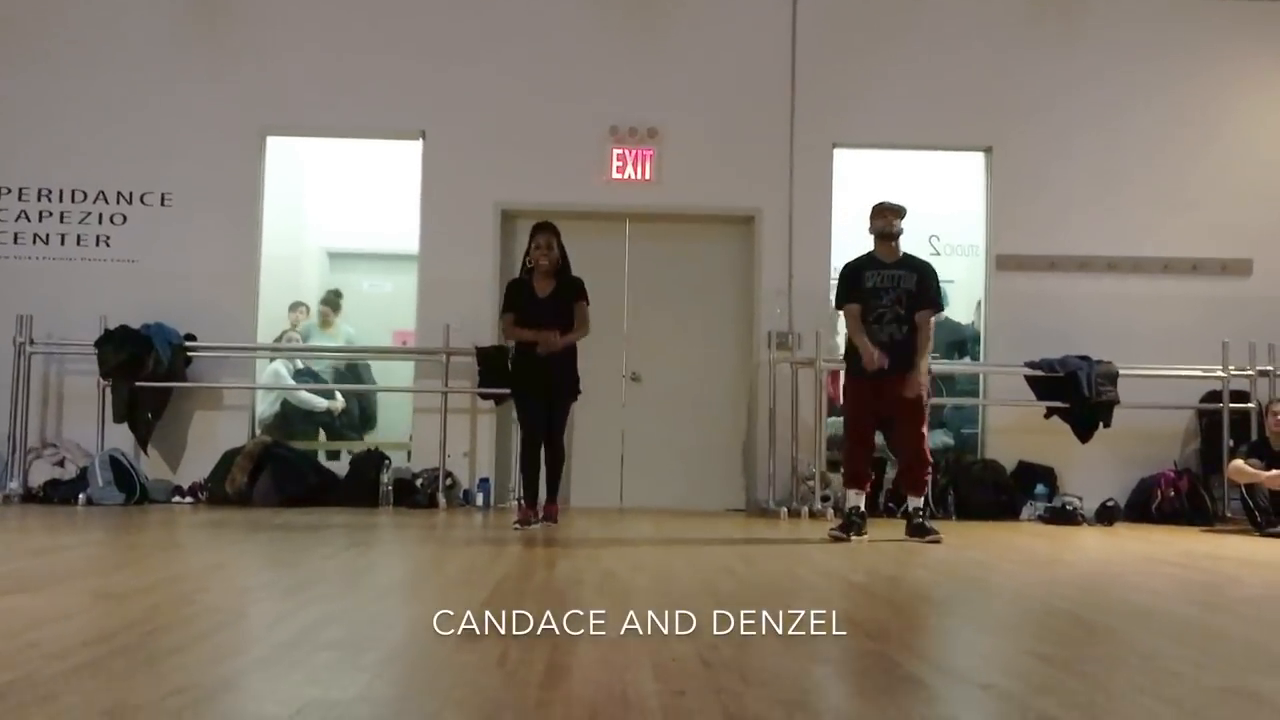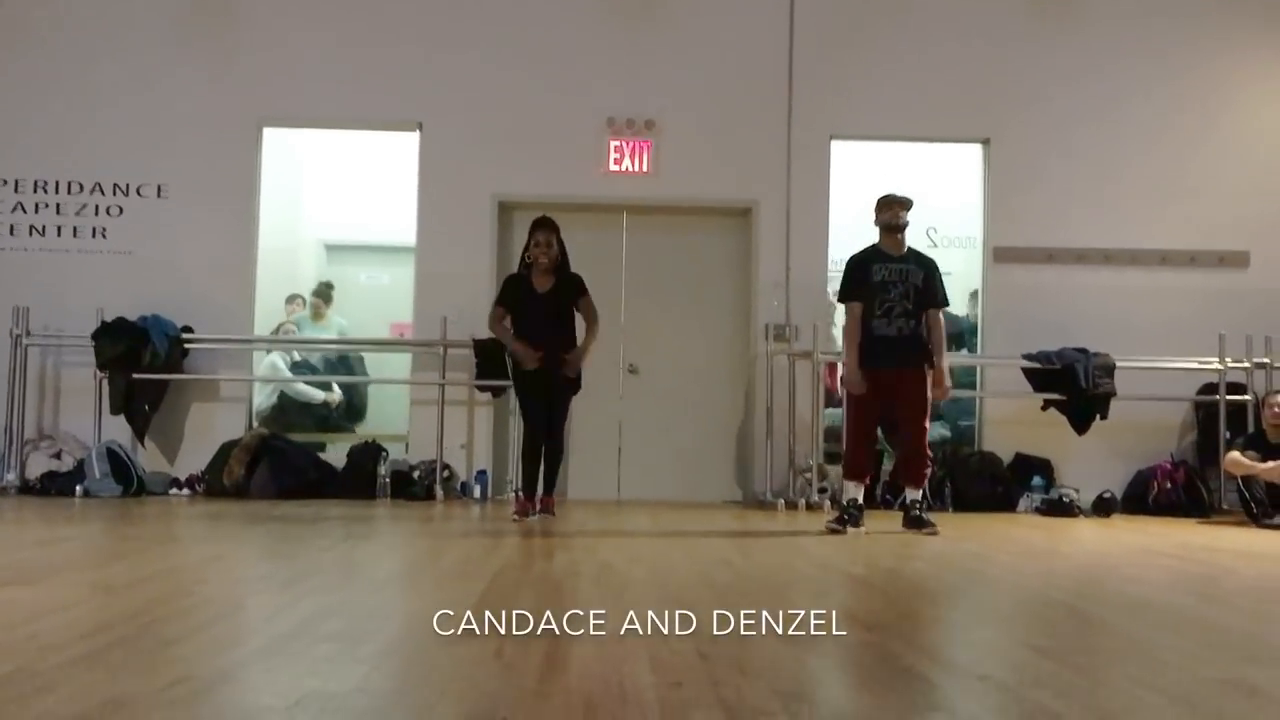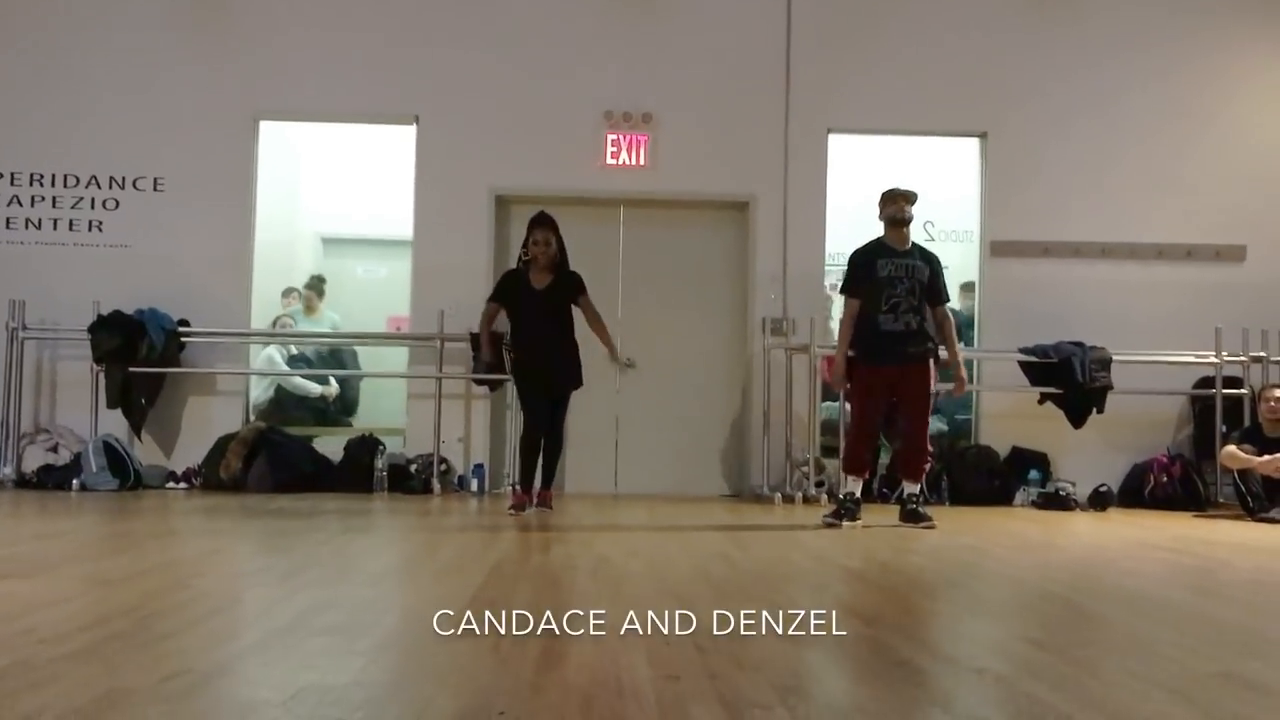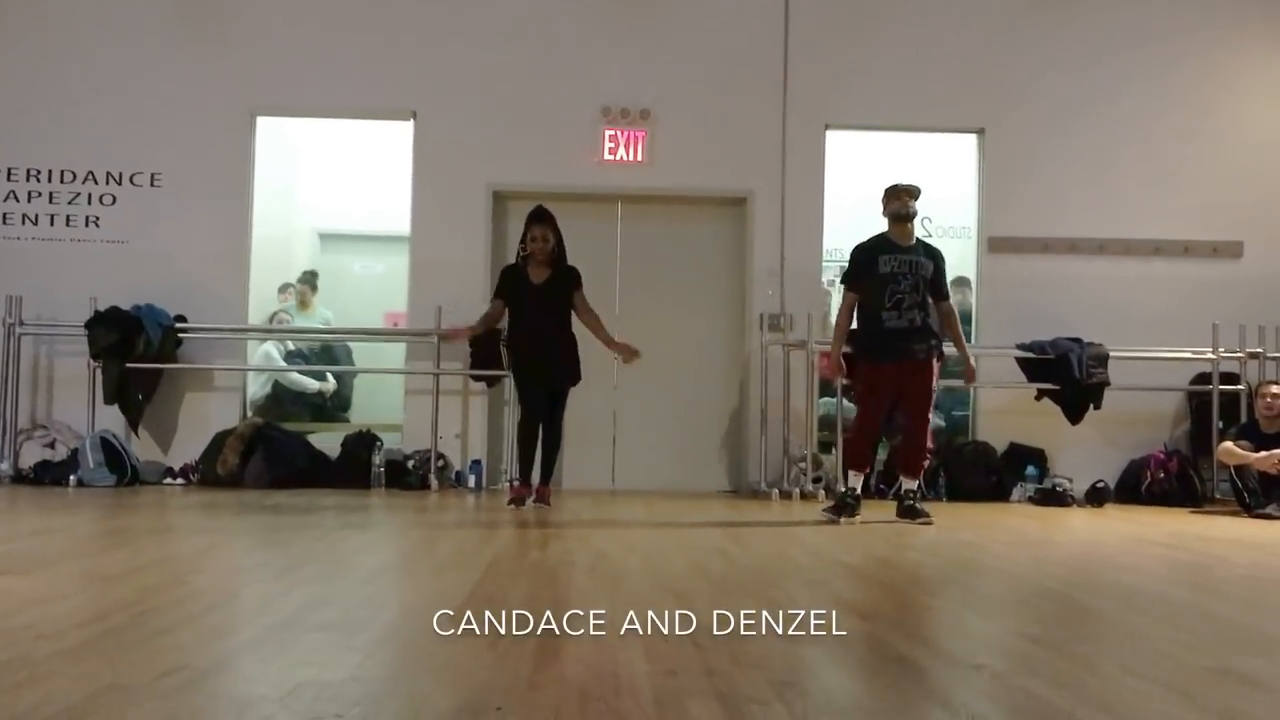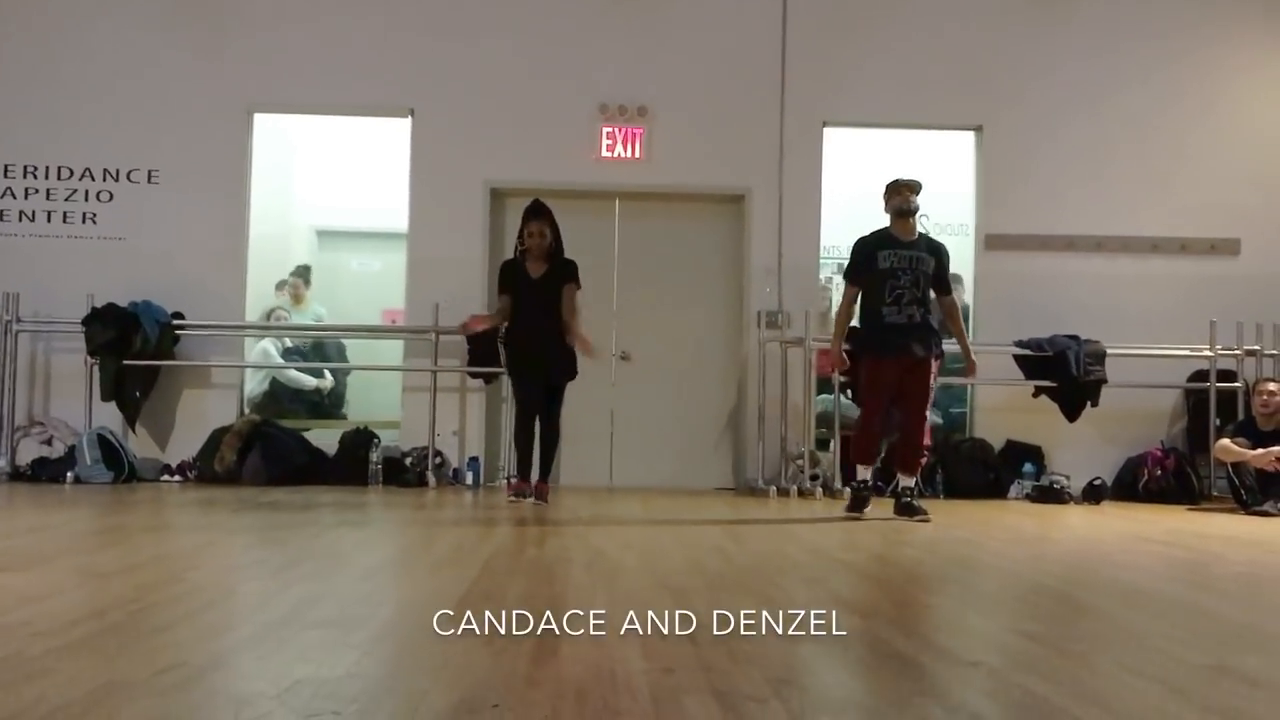
dt=0.1s
person 1, frame 1
left shoulder: (922, 271)
right shoulder: (854, 270)
left elbow: (926, 322)
right elbow: (851, 318)
left wrist: (921, 365)
right wrist: (866, 348)
left hip: (906, 369)
right hip: (864, 370)
left knee: (913, 443)
right knee: (857, 441)
left ankle: (916, 516)
right ankle: (855, 514)
person 1, frame 2
left shoulder: (925, 265)
right shoulder: (860, 263)
left elbow: (935, 318)
right elbow: (852, 316)
left wrist: (941, 367)
right wrist: (851, 363)
left hip: (913, 363)
right hip: (869, 363)
left knee: (915, 437)
right knee: (859, 435)
left ankle: (914, 508)
right ankle: (852, 506)
person 1, frame 3
left shoulder: (928, 260)
right shoulder: (864, 256)
left elbow: (940, 313)
right elbow: (851, 310)
left wrist: (957, 362)
right wrist: (840, 359)
left hip: (918, 356)
right hip: (873, 356)
left knee: (916, 431)
right knee: (863, 428)
left ankle: (911, 502)
right ankle: (850, 500)
person 1, frame 4
left shoulder: (932, 255)
right shoulder: (867, 252)
left elbow: (944, 307)
right elbow: (849, 303)
left wrist: (964, 354)
right wrist: (835, 350)
left hip: (921, 353)
right hip: (875, 353)
left knee: (918, 428)
right knee: (866, 424)
left ankle: (909, 498)
right ankle: (851, 495)
person 1, frame 5
left shoulder: (935, 250)
right shoulder: (868, 246)
left elbow: (947, 302)
right elbow: (850, 296)
left wrist: (966, 348)
right wrist: (837, 342)
left hip: (922, 348)
right hip: (877, 347)
left knee: (916, 423)
right knee: (871, 418)
left ankle: (906, 494)
right ankle: (861, 487)
person 2, frame 1
left shoulder: (573, 286)
right shoulder: (516, 288)
left elbow: (583, 326)
right elbow: (506, 329)
left wrist: (561, 341)
right wrist: (539, 336)
left hip: (561, 374)
right hip: (527, 373)
left knee: (554, 438)
right knee: (530, 437)
left ankle: (551, 504)
right ankle: (528, 507)
person 2, frame 2
left shoulder: (572, 282)
right shoulder: (514, 283)
left elbow: (592, 319)
right elbow: (495, 322)
left wrist: (583, 349)
right wrist: (517, 347)
left hip: (562, 369)
right hip: (527, 369)
left knee: (554, 432)
right knee: (533, 429)
left ankle: (548, 497)
right ankle: (526, 498)
person 2, frame 3
left shoulder: (570, 280)
right shoulder: (512, 280)
left elbow: (591, 316)
right elbow: (489, 316)
left wrist: (612, 349)
right wrist: (487, 345)
left hip: (563, 364)
right hip: (528, 363)
left knee: (554, 427)
right knee: (533, 423)
left ankle: (545, 491)
right ankle: (523, 491)
person 2, frame 4
left shoulder: (568, 274)
right shoulder: (510, 274)
left elbow: (583, 311)
right elbow: (495, 312)
left wrist: (610, 342)
right wrist: (473, 330)
left hip: (561, 358)
right hip: (525, 358)
left knee: (553, 421)
right knee: (530, 415)
left ankle: (544, 486)
right ankle: (523, 484)
person 2, frame 5
left shoulder: (565, 268)
right shoulder: (509, 269)
left elbow: (569, 304)
right elbow: (504, 310)
left wrist: (575, 331)
right wrist: (489, 321)
left hip: (556, 353)
right hip: (521, 352)
left knee: (549, 418)
right knee: (526, 410)
left ankle: (542, 482)
right ankle: (522, 480)
